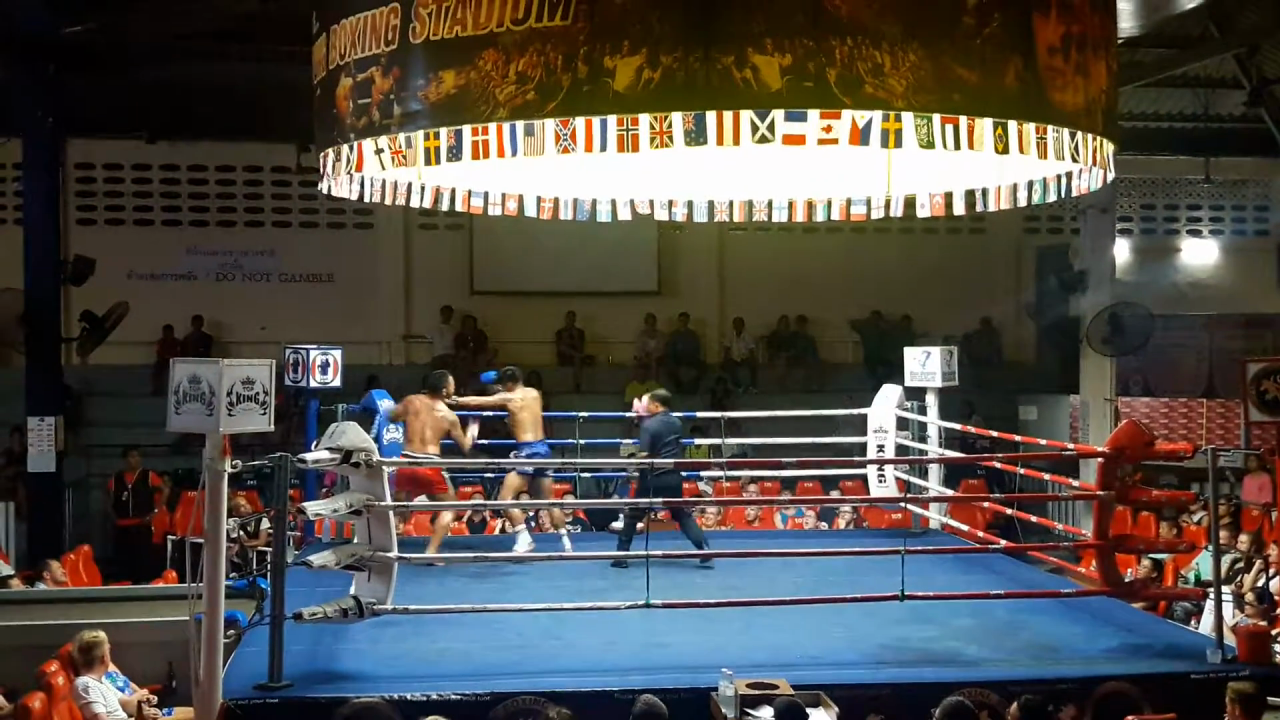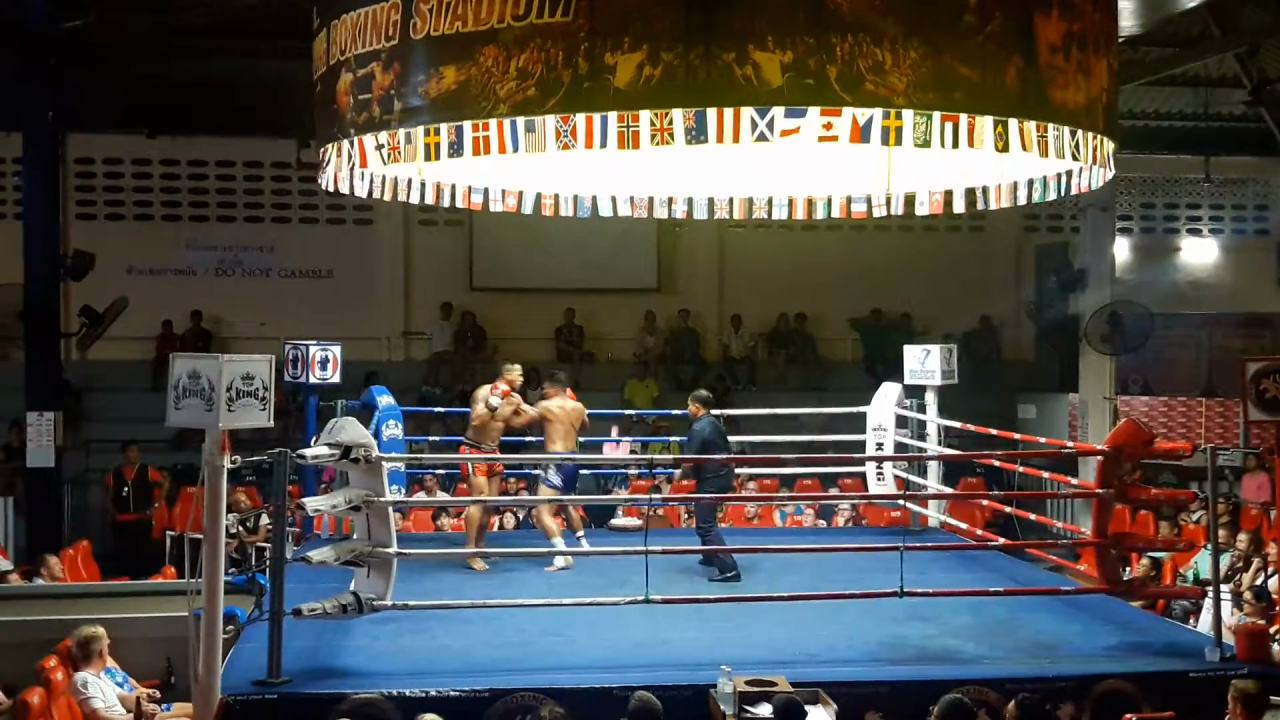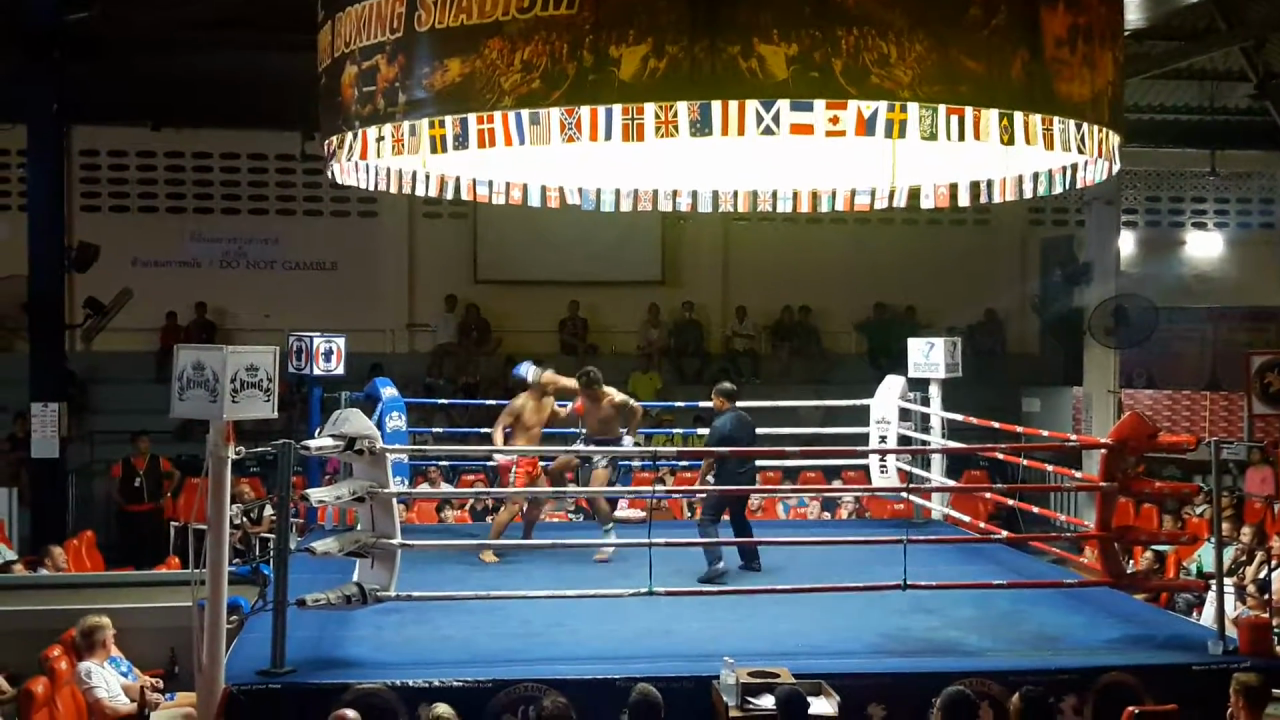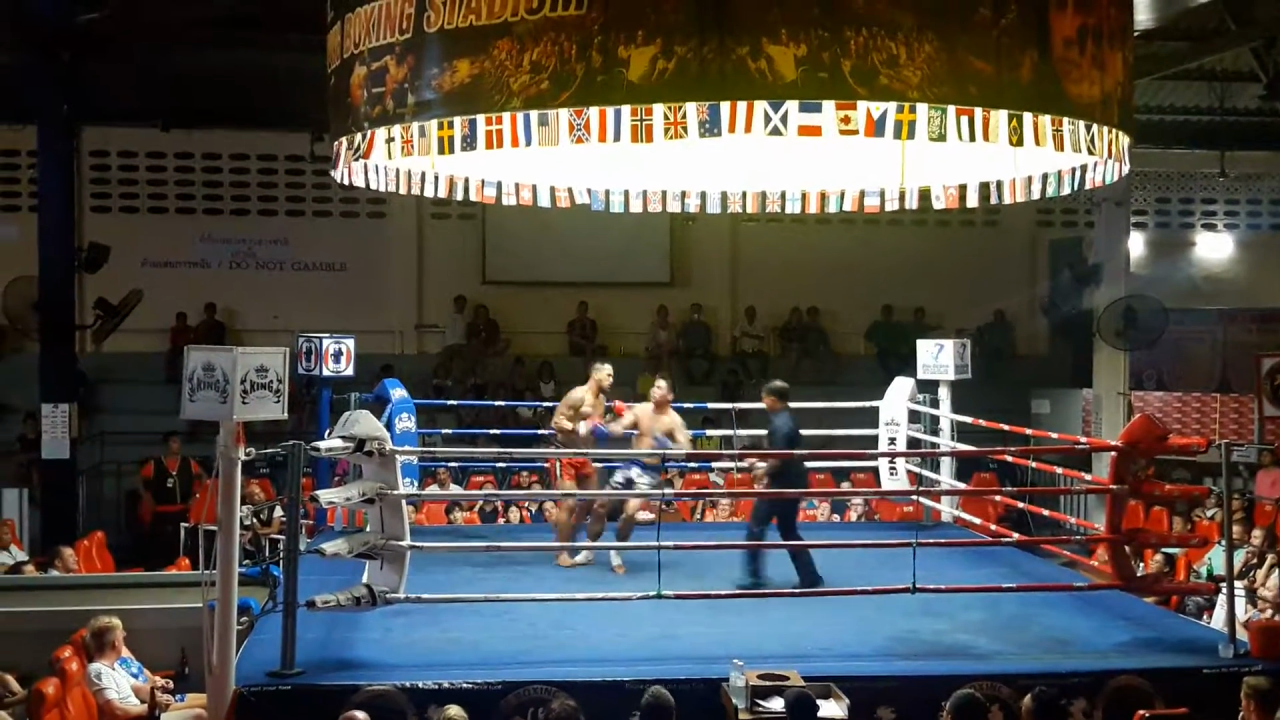
dt=0.5s
person 1, frame 1
left shoulder: (411, 401)
right shoulder: (449, 416)
left elbow: (392, 417)
right elbow: (465, 447)
right wrist: (473, 433)
right hip: (430, 466)
right knee: (449, 507)
right ankle: (431, 552)
person 1, frame 2
left shoulder: (513, 396)
right shoulder: (483, 392)
left elbow: (515, 423)
right elbow: (475, 421)
right wrist: (491, 403)
left hip: (492, 452)
right hip: (474, 451)
left knee: (490, 503)
right knee: (479, 500)
left ankle: (479, 546)
right ankle: (471, 553)
person 1, frame 3
left shoulder: (547, 399)
right shoulder: (520, 403)
left elbow: (561, 415)
right elbow: (498, 428)
left wrist: (567, 411)
right wrist: (500, 452)
left hip: (532, 458)
right hip: (517, 459)
left knee: (540, 498)
right knee: (514, 506)
left ankle: (526, 539)
right ankle: (486, 549)
person 1, frame 4
left shoulder: (601, 399)
right shoulder: (577, 395)
right elbow: (558, 424)
right wrist: (579, 428)
left hip: (584, 457)
right hip: (564, 456)
left knee: (589, 502)
right knee: (569, 504)
left ankle: (567, 540)
right ankle: (561, 553)
person 2, frame 1
left shoulder: (508, 398)
right shoulder: (534, 394)
left elbow: (476, 402)
left wrist: (453, 400)
right wrist: (500, 392)
left hip: (527, 451)
right hip: (542, 449)
left knee: (505, 498)
right knee: (545, 500)
left ankle: (524, 539)
right ankle: (565, 543)
person 2, frame 2
left shoulder: (546, 406)
right shoulder: (579, 407)
left hip: (556, 463)
right hip: (571, 460)
left knee: (542, 512)
right knee: (565, 505)
left ankle: (562, 556)
right ankle: (582, 543)
person 2, frame 3
left shoulder: (615, 399)
right shoulder: (581, 388)
left elbow: (638, 411)
right elbow: (557, 381)
left wrist: (630, 436)
right wrist: (535, 374)
left hip: (607, 446)
right hip: (588, 441)
left knee: (595, 495)
right knee: (554, 470)
left ankle: (609, 539)
person 2, frame 4
left shoulder: (675, 420)
right shoulder: (640, 409)
left elbow: (685, 448)
right elbow: (619, 428)
left wrist: (670, 447)
right wrist: (608, 429)
left hip: (650, 472)
right hip: (629, 465)
left knee: (629, 515)
right knee: (600, 510)
left ankle: (615, 553)
right ankle: (588, 552)
person 3, frame 1
left shoulder: (649, 425)
right shoulder: (676, 423)
left elbow: (643, 455)
left hip: (652, 479)
right hip: (673, 477)
left knee: (632, 516)
right knee: (683, 515)
left ankle: (622, 556)
right ankle: (704, 550)
person 3, frame 2
left shoulder: (698, 428)
right shoulder: (716, 425)
left elbow: (690, 460)
left wrist: (681, 474)
left hip: (709, 482)
right hip: (723, 479)
left knee: (705, 527)
right knee: (709, 520)
left ankle: (728, 569)
right ankle: (711, 556)
person 3, frame 3
left shoulder: (720, 424)
right shoulder: (747, 420)
left elbow: (709, 458)
left wrist: (701, 479)
left hip: (729, 479)
right hip: (747, 476)
left knee: (707, 520)
right knee: (738, 517)
left ankle: (716, 564)
right ankle: (752, 560)
person 3, frame 4
left shoulder: (780, 424)
right shoulder: (786, 419)
left elbow: (778, 460)
left wrist: (762, 473)
right wrist: (762, 466)
left hip: (783, 485)
right hip: (793, 483)
left knee: (755, 526)
right knee: (788, 531)
left ankle: (755, 577)
right ankle: (811, 578)
